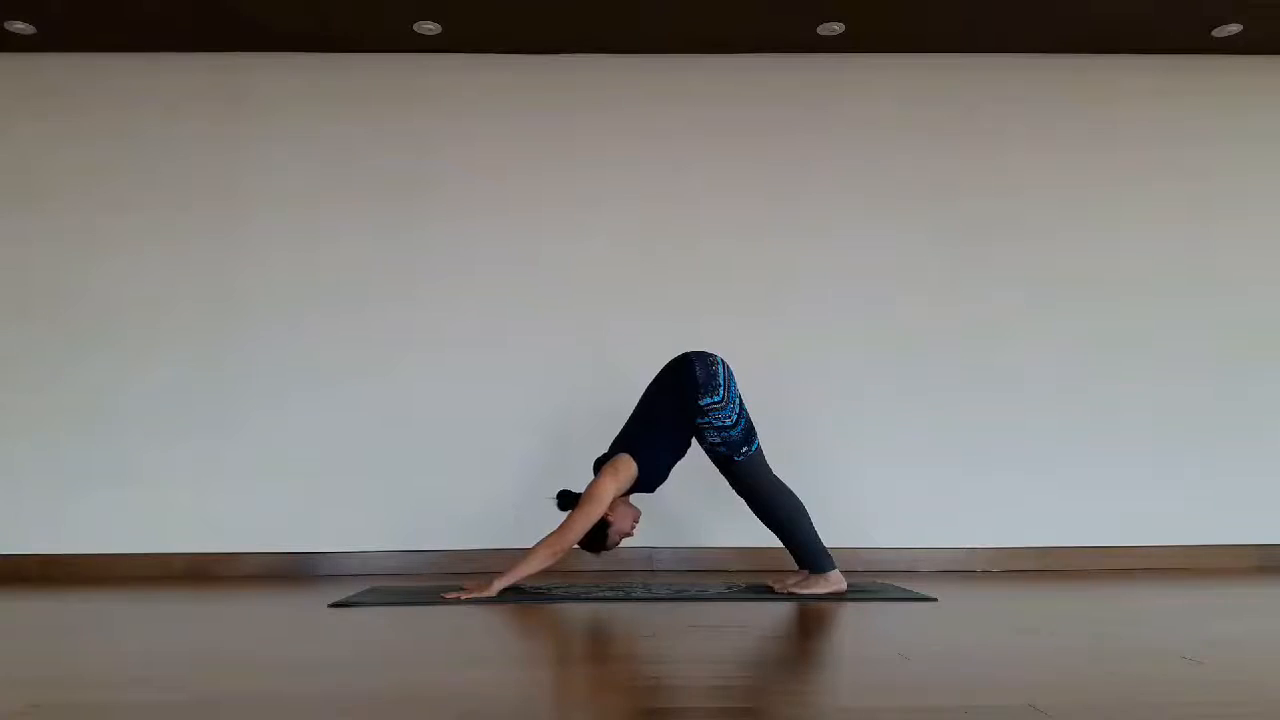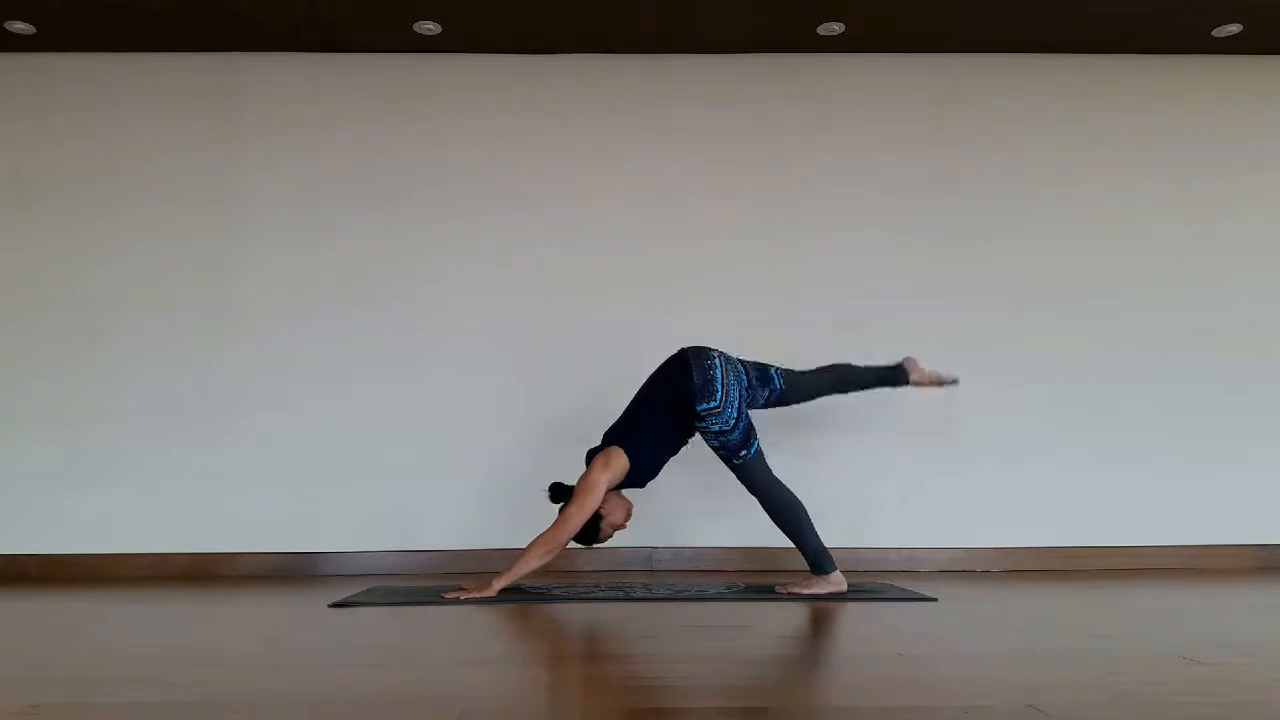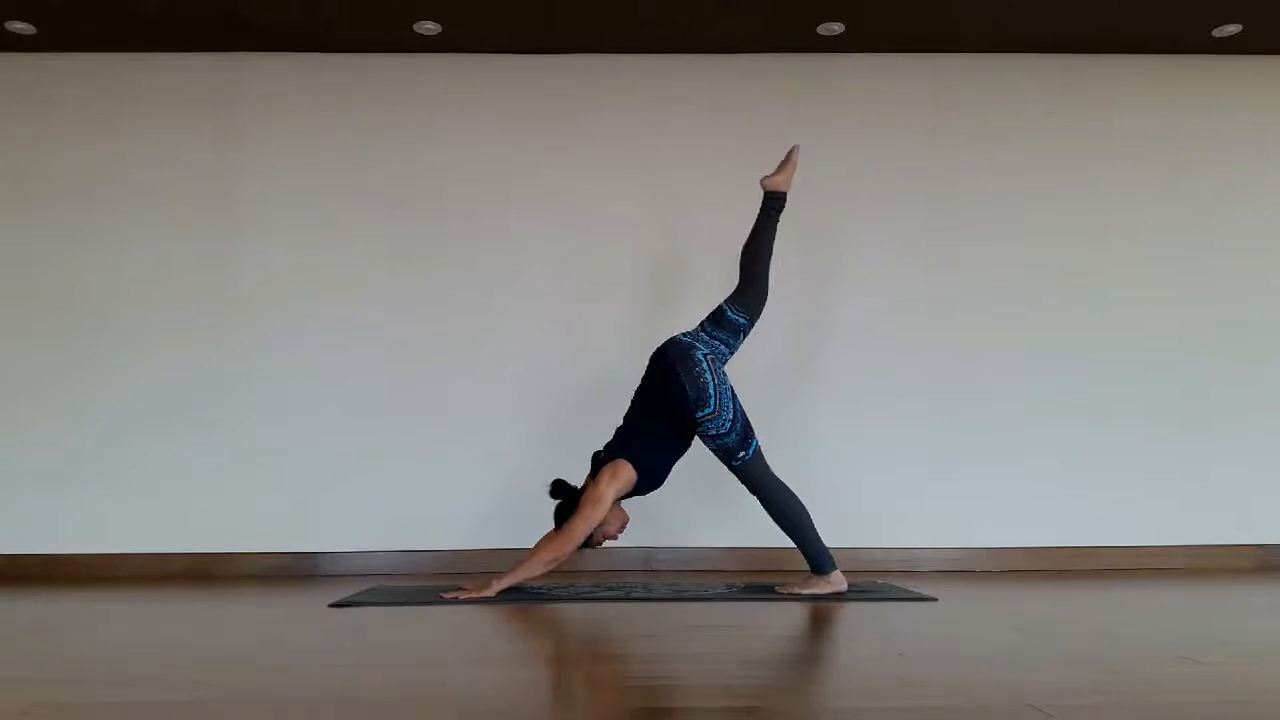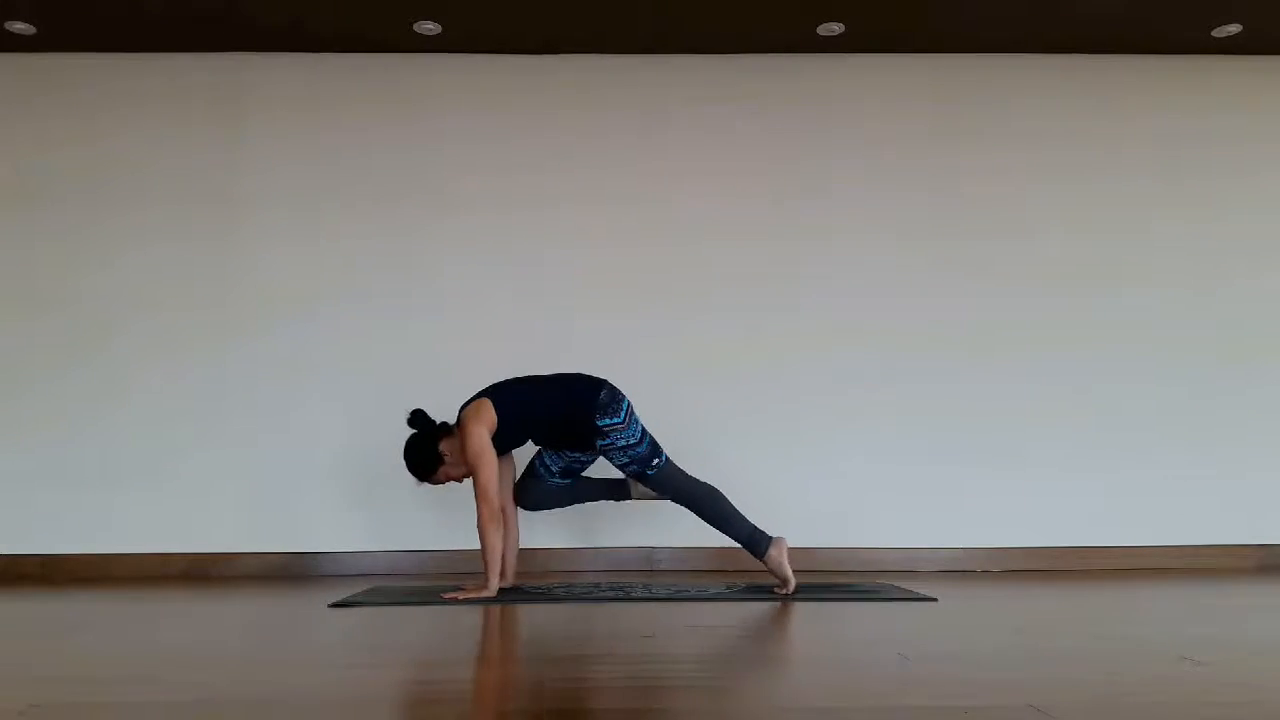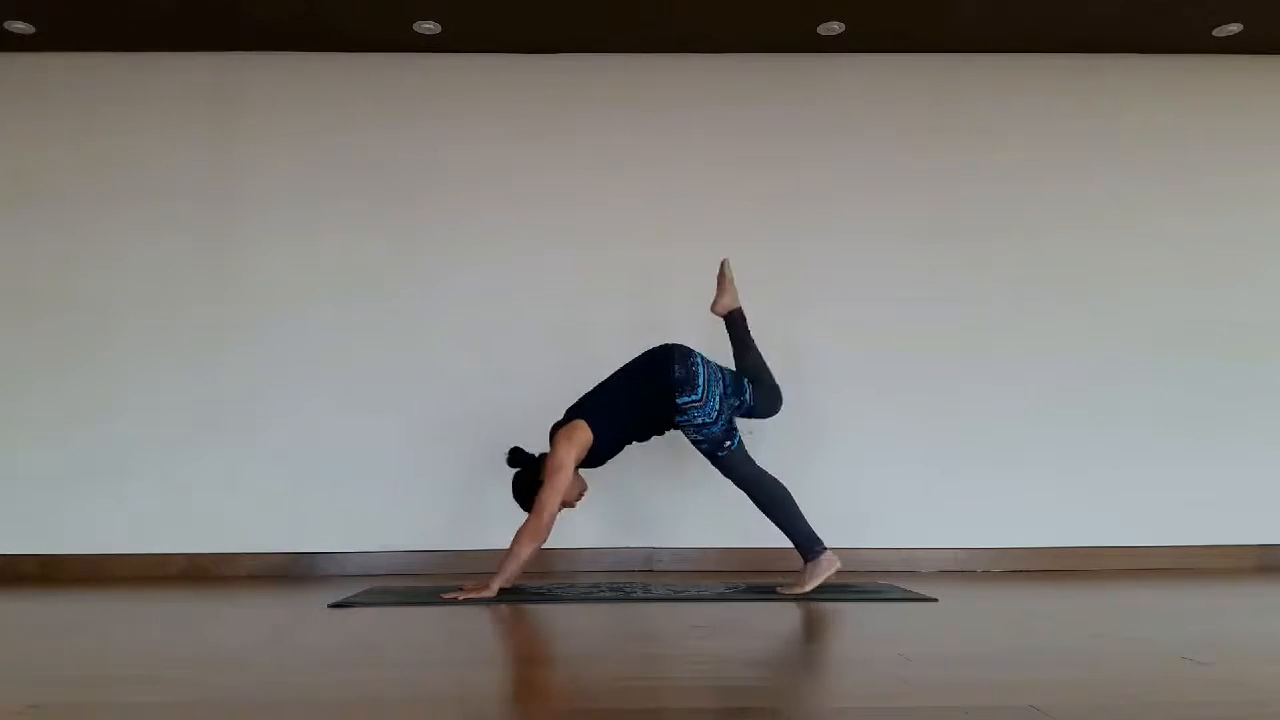
dt=0.4s
person 1, frame 1
left shoulder: (612, 479)
right shoulder: (613, 481)
left elbow: (558, 544)
right elbow: (558, 545)
right wrist: (500, 581)
left hip: (702, 383)
right hip: (694, 387)
left knee: (758, 482)
right knee: (751, 484)
left ankle: (826, 571)
right ankle: (811, 566)
person 1, frame 2
left shoulder: (602, 473)
right shoulder: (605, 471)
left elbow: (555, 539)
right elbow: (557, 538)
left wrist: (495, 584)
right wrist: (502, 580)
left hip: (700, 384)
right hip: (699, 370)
left knee: (759, 478)
right knee: (807, 387)
left ankle: (827, 573)
right ankle: (903, 373)
person 1, frame 3
left shoulder: (607, 484)
right shoulder: (607, 478)
left elbow: (558, 551)
right elbow: (558, 545)
left wrist: (493, 585)
left hip: (699, 380)
right hip: (682, 360)
left knee: (761, 482)
right knee: (748, 299)
left ankle: (827, 573)
right ankle: (774, 195)
person 1, frame 4
left shoulder: (473, 424)
right shoulder: (488, 435)
left elbow: (490, 511)
right elbow: (504, 508)
left wrist: (490, 585)
right wrist: (507, 575)
left hip: (600, 412)
right hip: (578, 428)
left knee: (677, 484)
right knee: (529, 494)
left ankle: (767, 548)
right ankle: (632, 486)
person 1, frame 5
left shoulder: (566, 451)
right shoulder: (566, 449)
left elbow: (538, 525)
right elbow: (540, 527)
left wrist: (491, 585)
right wrist: (517, 570)
left hip: (678, 378)
right hip: (671, 375)
left knee: (744, 472)
right knee: (767, 403)
left ankle: (819, 555)
right ankle: (729, 308)
